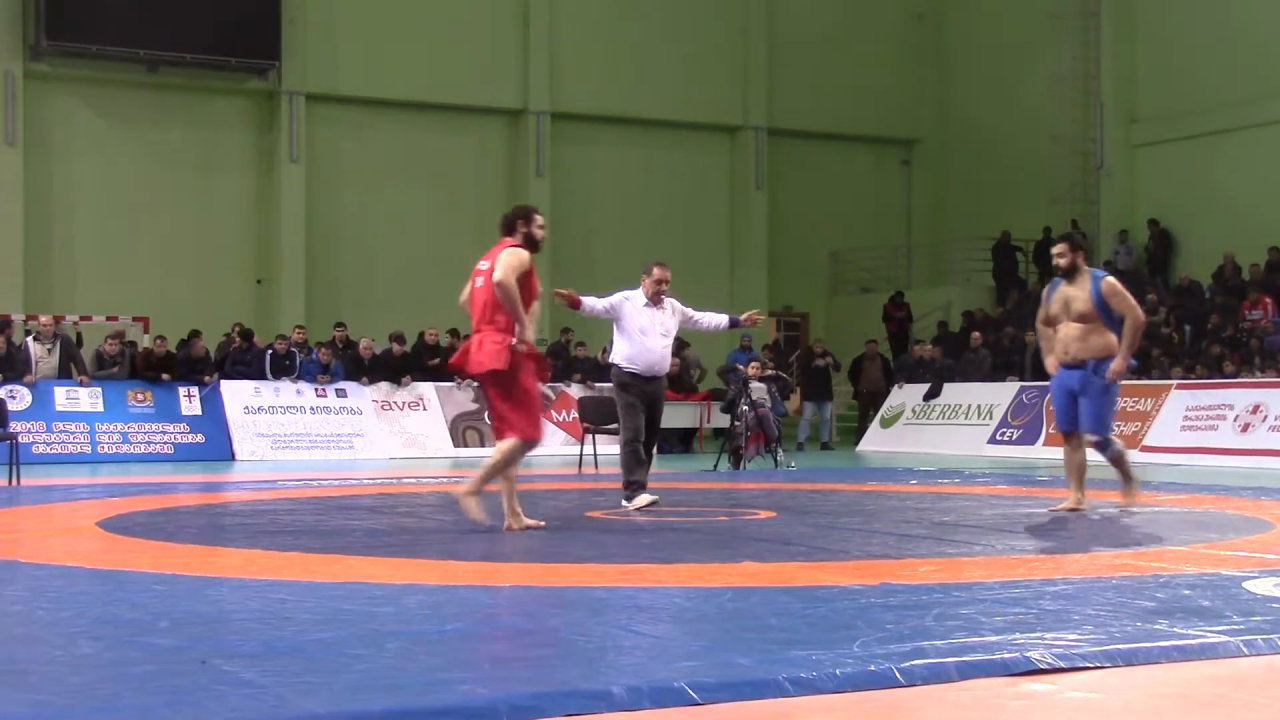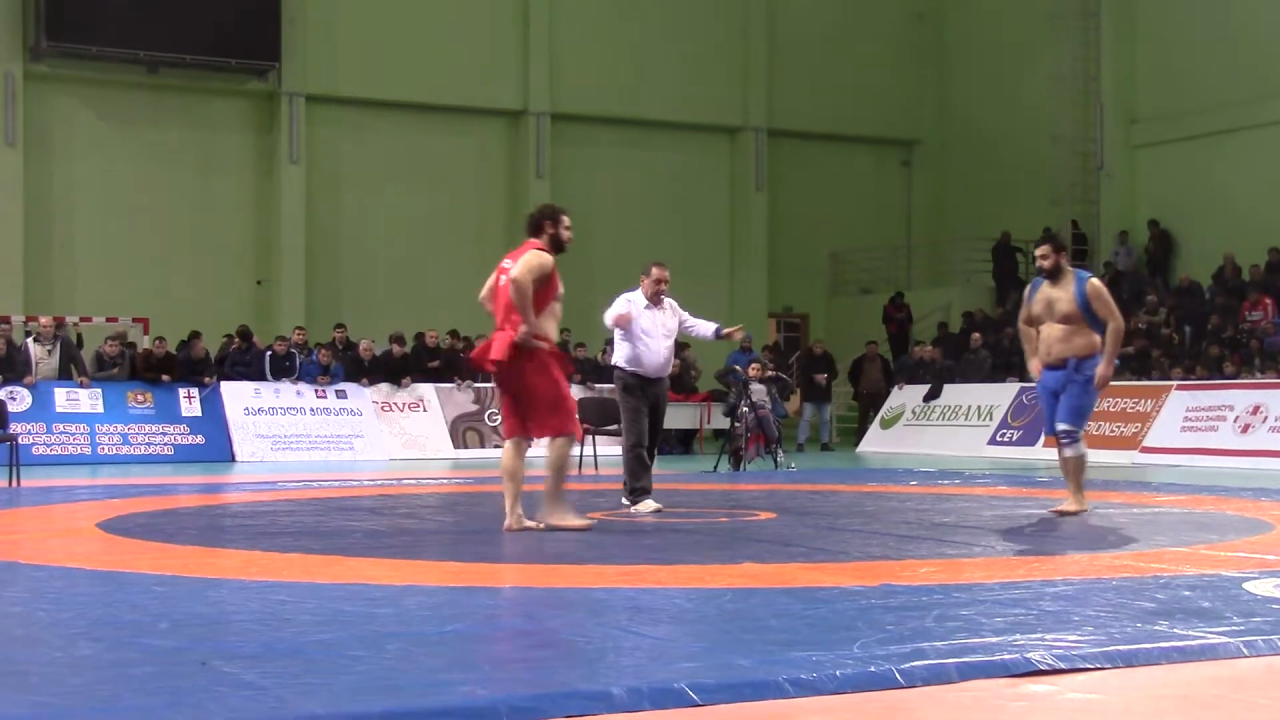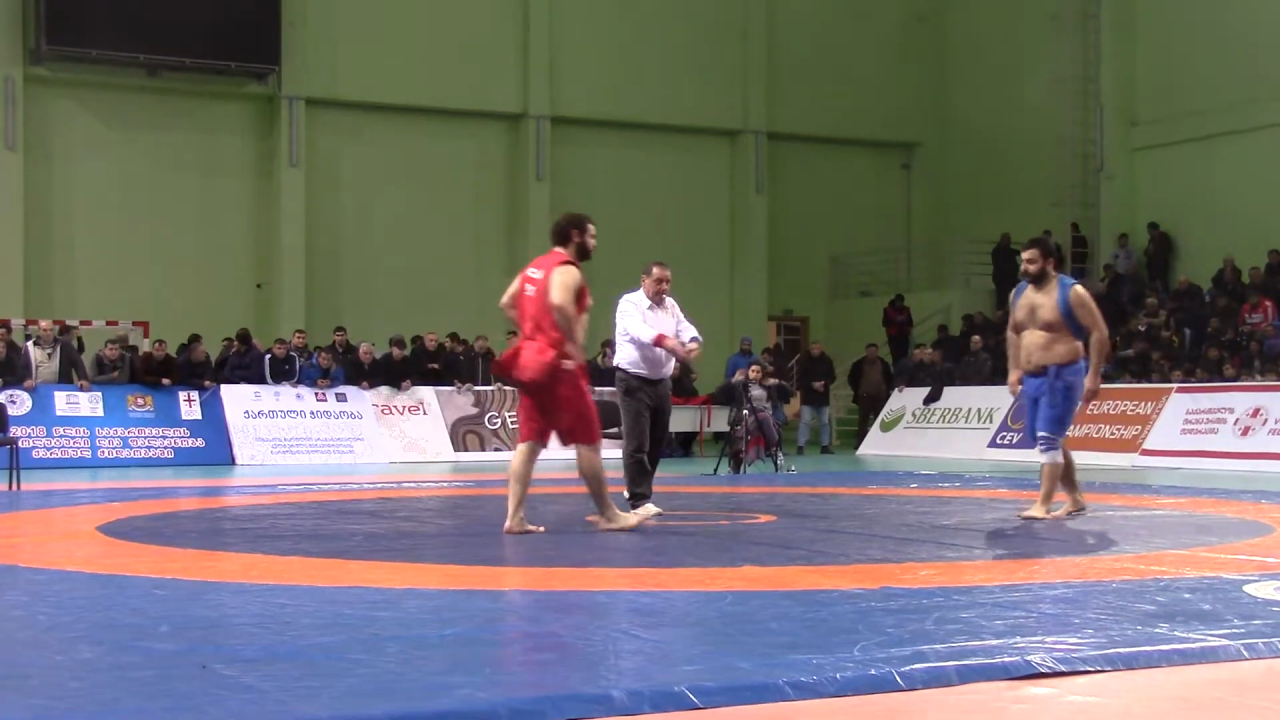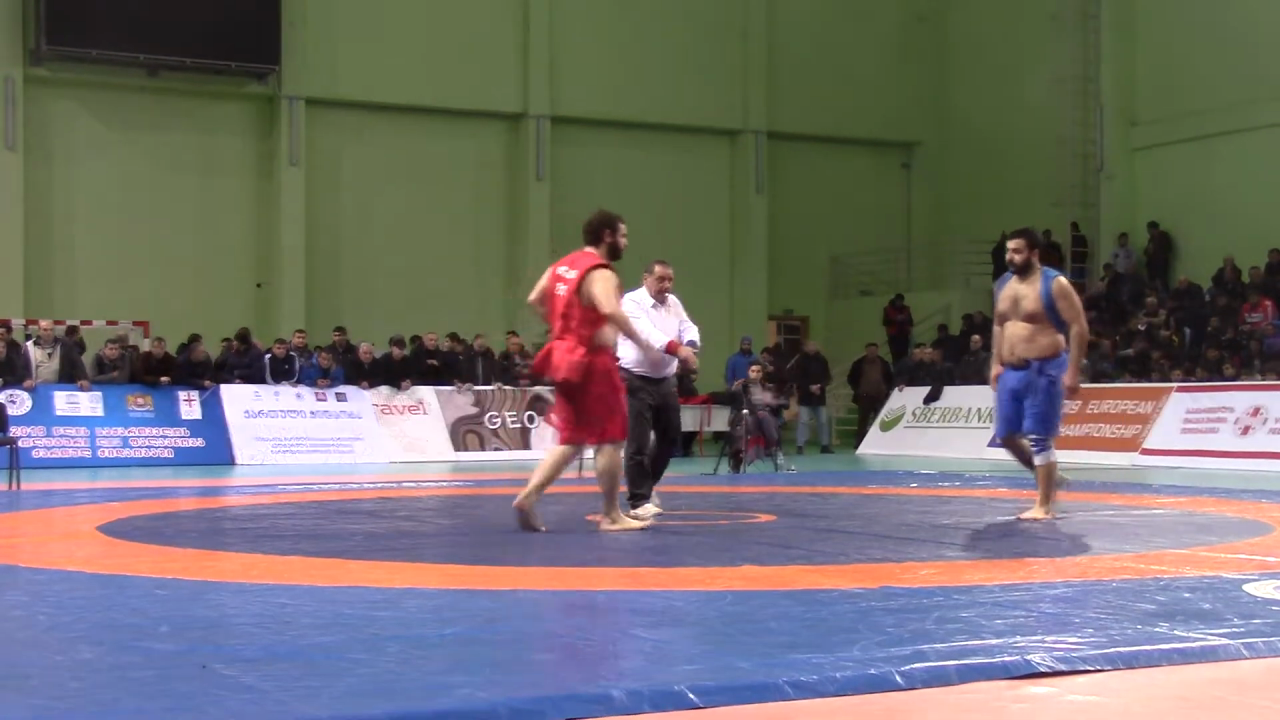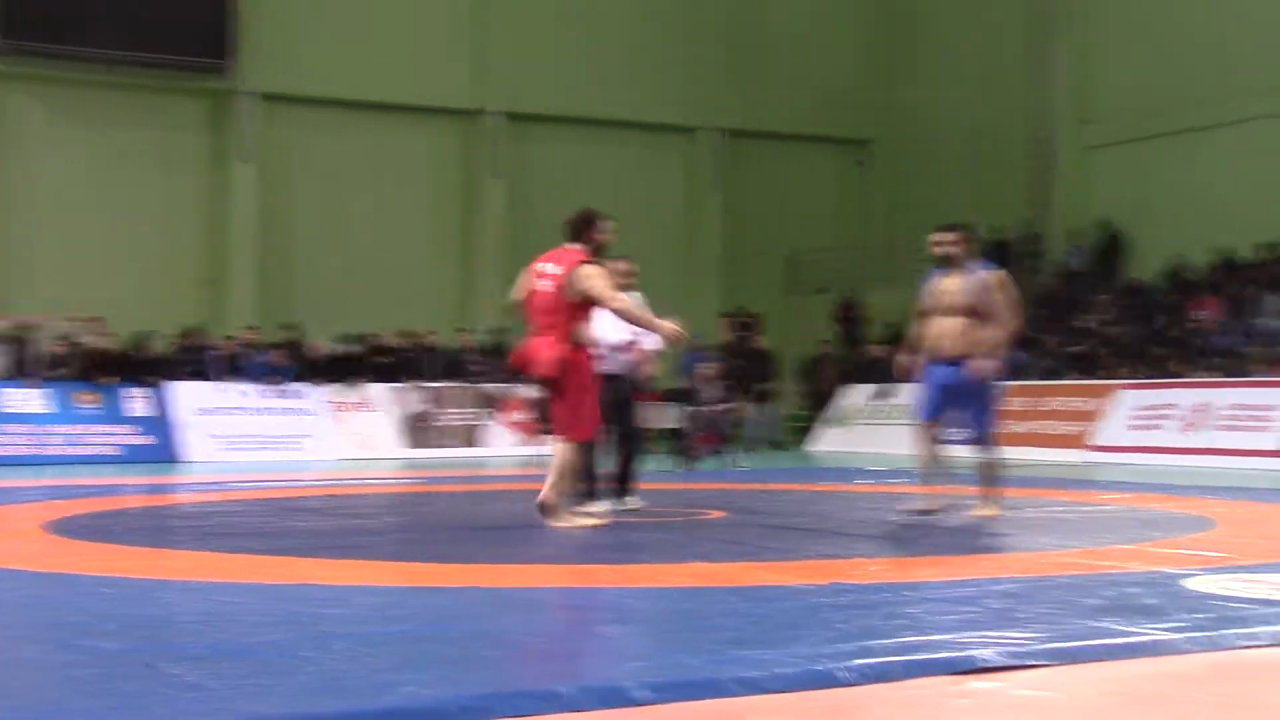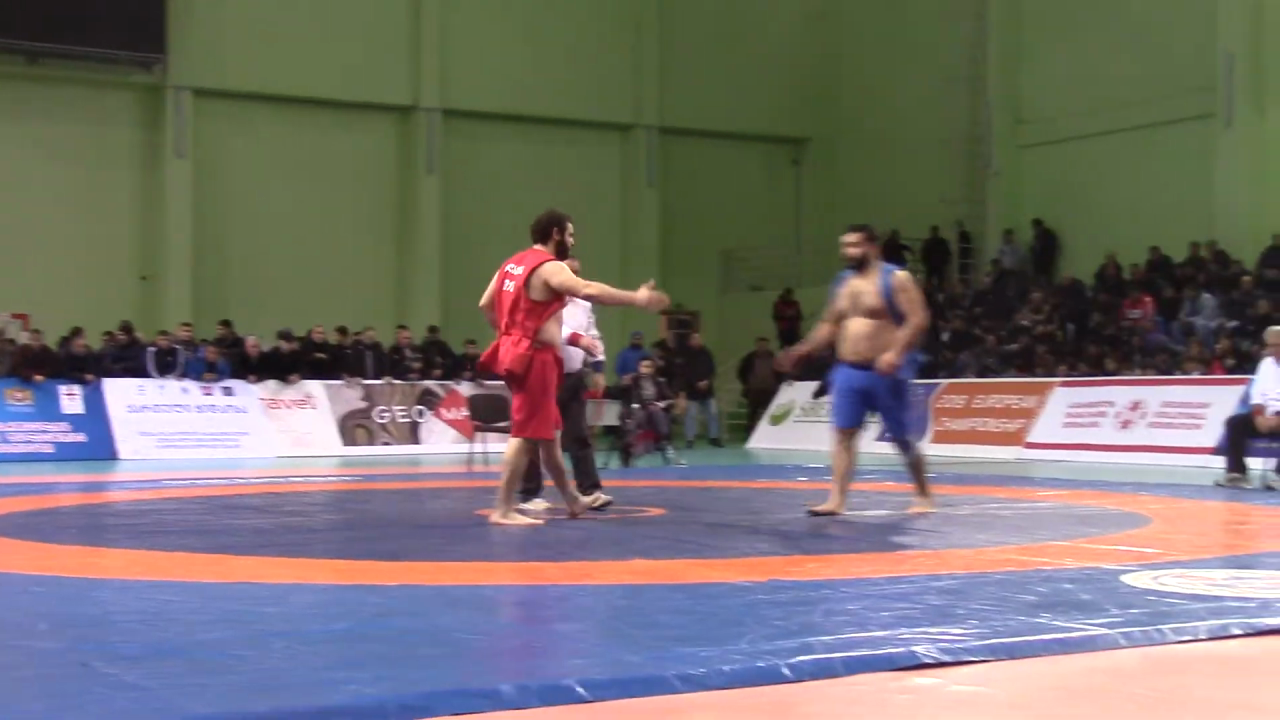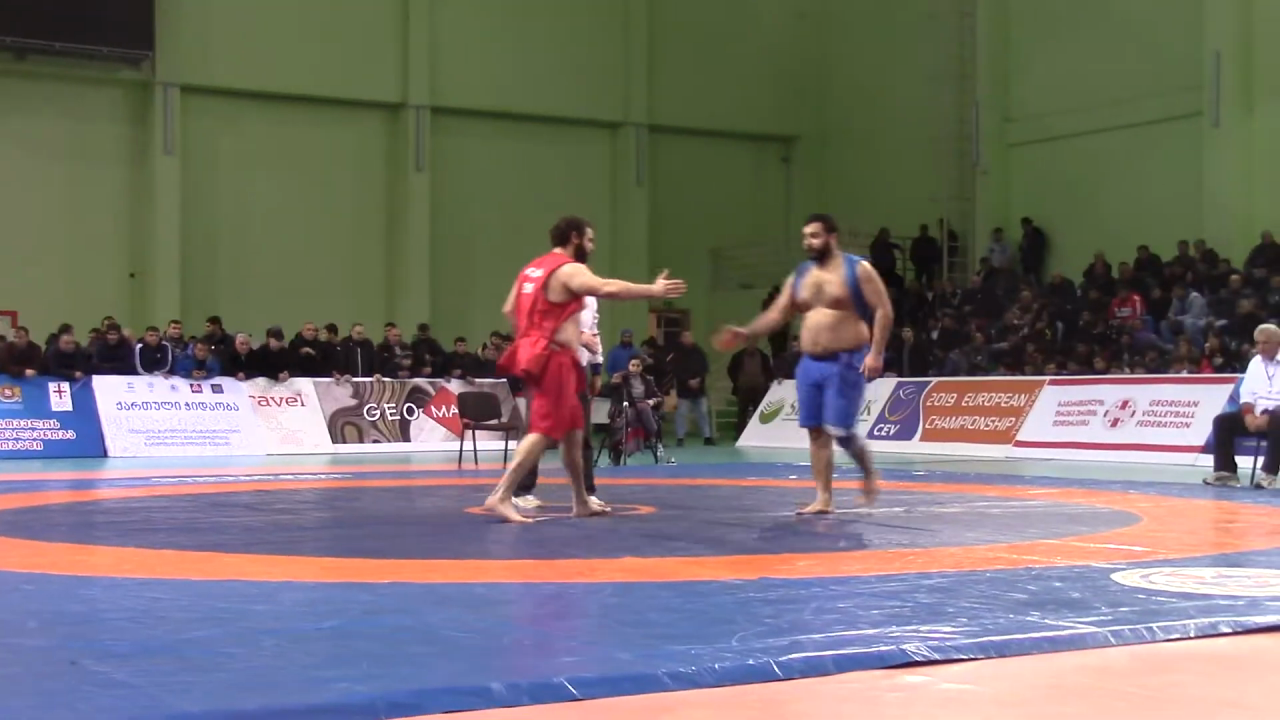
dt=0.2s
person 1, frame 1
left shoulder: (490, 257)
right shoulder: (518, 254)
left elbow: (466, 300)
right elbow: (502, 281)
right wrist: (522, 325)
left hip: (488, 351)
right hip: (507, 354)
left knee: (510, 434)
right knee: (525, 435)
left ankle: (514, 514)
right ankle: (471, 489)
person 1, frame 2
left shoulder: (513, 257)
right shoulder: (540, 257)
left elbow: (486, 297)
right elbow: (517, 280)
right wrist: (529, 324)
left hip: (509, 355)
right hip: (533, 355)
left knee: (517, 436)
right knee: (564, 430)
left ankle: (514, 514)
right ankle: (554, 507)
person 1, frame 3
left shoulder: (535, 267)
right shoulder: (568, 271)
left elbow: (507, 304)
right elbow: (558, 304)
right wrist: (574, 344)
left hip: (534, 364)
right hip: (559, 366)
left knee: (530, 441)
right knee: (588, 440)
left ankle: (515, 517)
right ankle: (608, 515)
person 1, frame 4
left shoulder: (563, 265)
right shoulder: (600, 273)
left elbow: (535, 300)
right elbow: (611, 312)
right wrist: (645, 346)
left hip: (566, 361)
right hip: (591, 363)
left knee: (570, 441)
right knee: (610, 440)
left ankle: (529, 497)
right ankle: (612, 516)
person 1, frame 5
left shoulder: (543, 262)
right shoulder: (584, 269)
left elbow: (518, 298)
right elbow: (616, 303)
right wrist: (659, 327)
left hip: (546, 353)
right hip: (568, 357)
left knee: (570, 433)
right knee: (576, 436)
left ankle: (550, 492)
right ankle: (560, 512)
person 1, frame 6
left shoulder: (511, 264)
right shoulder: (549, 267)
left elbow: (486, 304)
right elbow: (588, 291)
right wrist: (636, 299)
left hip: (516, 355)
right hip: (534, 358)
left knee: (548, 432)
right knee: (528, 434)
left ankle: (571, 498)
right ankle: (503, 509)
person 1, frame 7
left shoulder: (532, 268)
right shoulder: (567, 269)
left elbow: (510, 309)
right elbow: (608, 288)
right wrist: (653, 291)
left hip: (537, 357)
right hip: (552, 361)
left knee: (572, 431)
right knee: (543, 431)
left ankle: (581, 502)
right ankle: (501, 497)
person 2, frame 1
left shoulder: (1103, 284)
right shoulder: (1052, 289)
left elbow: (1135, 317)
right elbow: (1043, 325)
left wrist: (1122, 358)
right wrist: (1049, 356)
left hip: (1097, 372)
right hip: (1064, 373)
left knee: (1096, 436)
right knee: (1070, 436)
left ankle: (1129, 481)
right ankle: (1076, 497)
person 2, frame 2
left shoulder: (1087, 285)
right shoulder: (1033, 289)
left elbow: (1115, 322)
right elbow: (1025, 325)
left wrist: (1107, 363)
right wrist: (1032, 358)
left hip: (1080, 371)
right hip: (1048, 373)
left knee: (1068, 431)
right knee: (1060, 437)
left ankle: (1075, 496)
right ankle: (1076, 497)
person 2, frame 3
left shoulder: (1072, 292)
right shoulder: (1018, 293)
left elbow: (1099, 332)
right elbow: (1013, 333)
left wrist: (1094, 375)
right wrist: (1014, 369)
left hip: (1062, 377)
right hip: (1031, 379)
left knee: (1048, 439)
right knee: (1052, 443)
left ankle: (1043, 505)
right ankle: (1075, 498)
person 2, frame 4
left shoulder: (1055, 284)
right shoulder: (1003, 284)
left elbow: (1079, 327)
left wrist: (1073, 370)
right wrist: (996, 363)
left hip: (1043, 372)
right hip: (1011, 373)
left knee: (1038, 439)
right knee: (1007, 436)
left ankle: (1043, 505)
right ankle: (1051, 479)
person 2, frame 5
left shoulder: (988, 277)
right shoulder: (934, 280)
left elbow: (1009, 319)
right elbow: (924, 320)
left wrist: (990, 356)
right wrist: (913, 354)
left hip: (973, 368)
right hip: (939, 367)
left knee: (982, 434)
right knee: (927, 427)
left ankle: (991, 500)
right ankle: (930, 494)
person 2, frame 6
left shoulder: (895, 279)
right shoulder: (842, 283)
left elbow: (919, 319)
right elbow: (828, 325)
left wrist: (896, 353)
right wrist: (801, 350)
left hip: (885, 371)
right hip: (848, 371)
left knee: (901, 437)
right knee: (843, 434)
left ankle: (924, 495)
right ankle: (836, 500)
person 2, frame 7
left shoulder: (858, 269)
right shoulder: (799, 275)
left elbow: (884, 310)
right elbow: (776, 314)
left wrist: (876, 352)
right wrist: (745, 334)
left hip: (845, 364)
right hip: (810, 364)
left knee: (840, 430)
right knee: (816, 431)
left ankle: (869, 477)
right ankle: (823, 498)
person 3, frame 1
left shoulder: (672, 307)
right shoulder: (624, 301)
left elbow: (701, 320)
right elbow: (599, 306)
left wrist: (737, 321)
right wrist: (575, 302)
left hip: (656, 381)
right hip: (629, 379)
left knee: (648, 440)
right knee: (632, 436)
left ankle: (633, 493)
right ankle: (636, 492)
person 3, frame 2
left shoulder: (671, 307)
right shoulder: (628, 302)
left elbow: (694, 325)
right elbow: (613, 315)
left wrist: (721, 332)
right wrist: (618, 319)
left hip: (659, 382)
right hip: (631, 380)
left knee: (651, 441)
right knee: (636, 440)
left ankle: (632, 491)
right ankle: (640, 497)
person 3, frame 3
left shoulder: (670, 305)
right shoulder: (629, 303)
left elbow: (683, 327)
right elbow: (639, 331)
left wrist: (693, 342)
right wrist: (666, 341)
left hip: (661, 383)
right hip: (633, 382)
left knee: (658, 441)
right knee: (637, 443)
left ankle: (635, 488)
right ankle: (639, 500)
person 3, frame 4
left shoulder: (673, 303)
right shoulder: (632, 302)
left elbow: (688, 328)
right elbow: (646, 331)
left wrist: (690, 347)
right wrist: (677, 349)
left hip: (665, 381)
right hip: (637, 381)
left knee: (670, 438)
right knee: (638, 444)
left ankle: (645, 486)
right ankle: (639, 500)
person 3, frame 5
left shoulder: (635, 300)
left elbow: (647, 332)
right elbow: (602, 332)
left wrist: (650, 356)
right wrist: (631, 346)
left hip: (625, 378)
right hip: (596, 377)
left knee: (630, 435)
right knee: (589, 439)
left ankle: (623, 491)
right ankle: (589, 496)
person 3, frame 6
left shoulder: (583, 302)
left elbow: (592, 335)
left hip: (573, 377)
left knee: (580, 436)
left ankle: (590, 491)
right ankle: (529, 495)
person 3, frame 7
left shoulder: (589, 299)
left elbow: (593, 336)
left wrist: (595, 370)
right wrist: (579, 337)
left knee: (582, 436)
left ankle: (586, 493)
right ankle: (522, 491)
